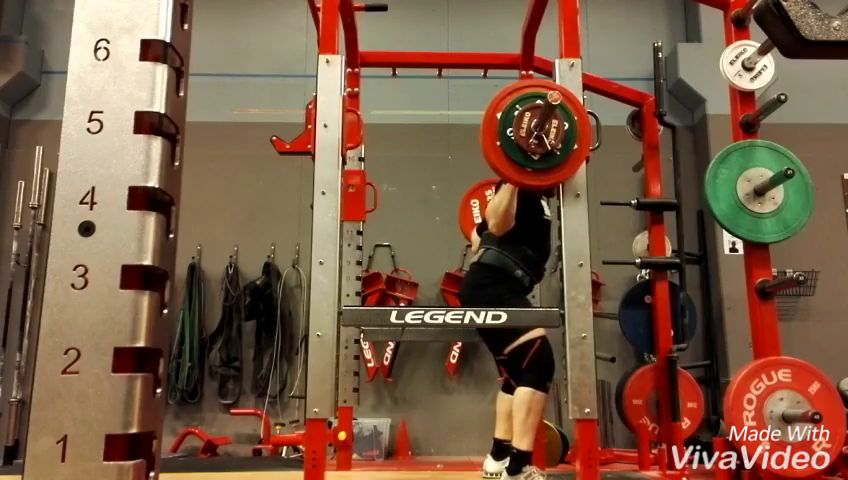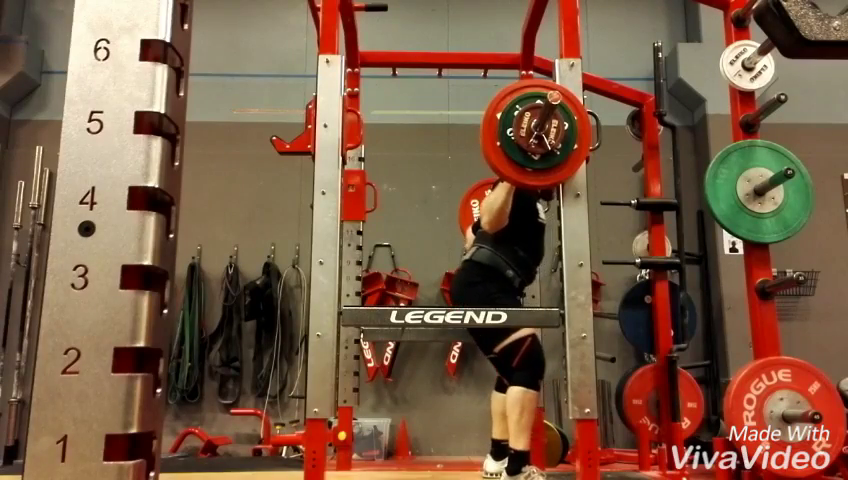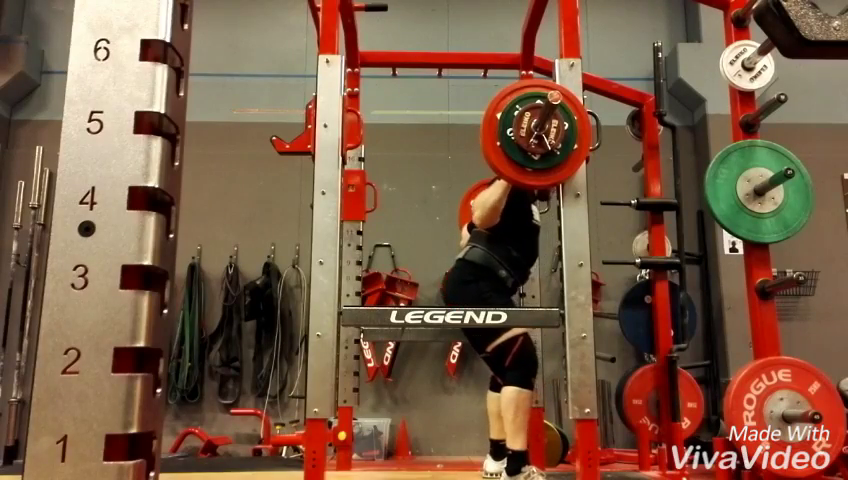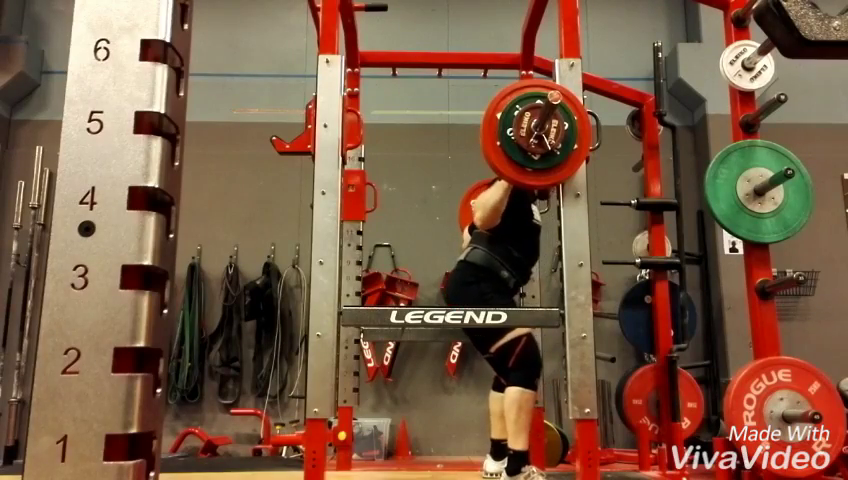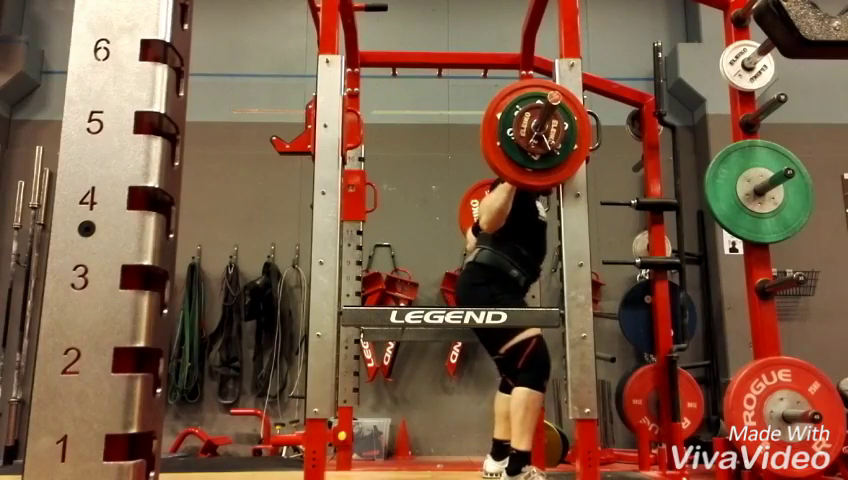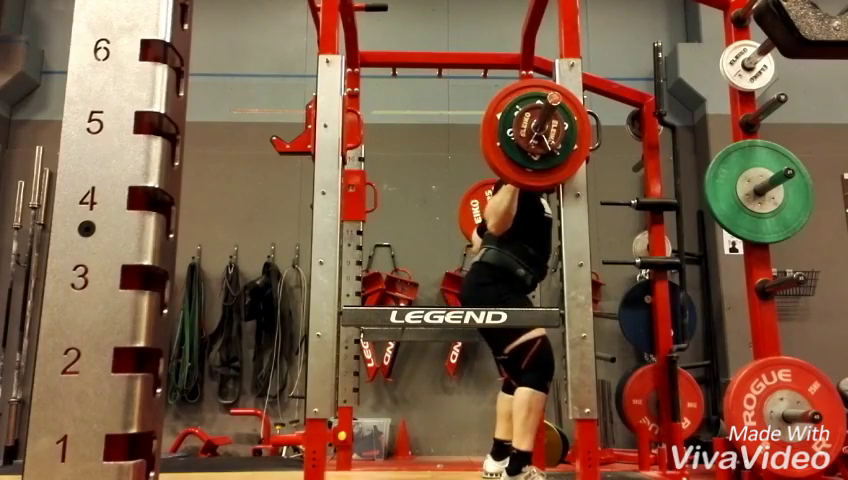
dt=0.1s
person 1, frame 1
left shoulder: (527, 196)
right shoulder: (525, 190)
left elbow: (478, 238)
right elbow: (498, 224)
left hip: (493, 288)
right hip: (491, 287)
left knee: (521, 370)
right knee: (538, 365)
person 1, frame 2
left shoulder: (524, 197)
right shoulder: (521, 190)
left elbow: (473, 235)
right elbow: (491, 221)
left hip: (487, 287)
right hip: (482, 286)
left knee: (514, 369)
right knee: (529, 364)
person 1, frame 3
left shoulder: (522, 198)
right shoulder: (516, 190)
left elbow: (468, 234)
right elbow: (482, 216)
right wrist: (508, 177)
left hip: (478, 287)
right hip: (474, 286)
left knee: (508, 369)
right knee: (522, 364)
person 1, frame 4
left shoulder: (522, 198)
right shoulder: (517, 191)
left elbow: (470, 235)
right elbow: (483, 217)
right wrist: (508, 177)
left hip: (481, 288)
right hip: (476, 287)
left knee: (511, 369)
right knee: (525, 364)
person 1, frame 5
left shoulder: (524, 196)
right shoulder: (520, 189)
left elbow: (474, 235)
right elbow: (488, 221)
right wrist: (511, 178)
left hip: (489, 287)
right hip: (486, 287)
left knee: (517, 370)
right knee: (534, 364)
person 1, frame 6
left shoulder: (529, 195)
right shoulder: (524, 188)
left elbow: (480, 235)
right elbow: (496, 223)
right wrist: (513, 180)
left hip: (495, 288)
right hip: (491, 287)
left knee: (520, 370)
right knee: (538, 364)
